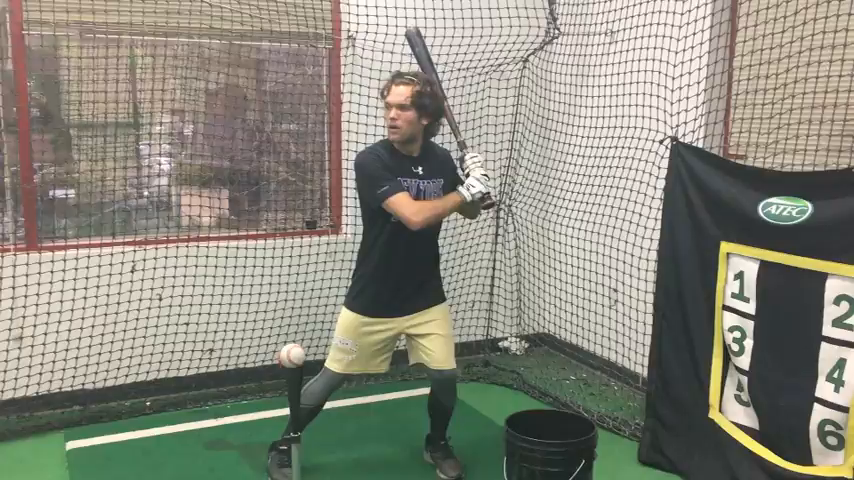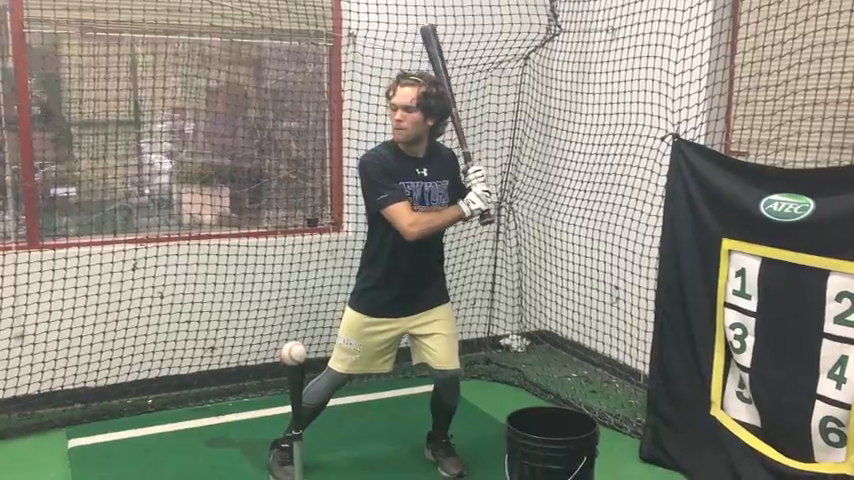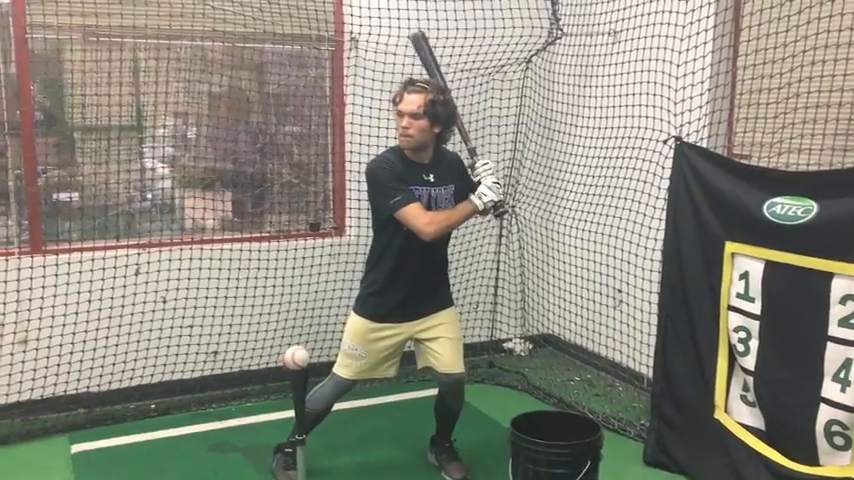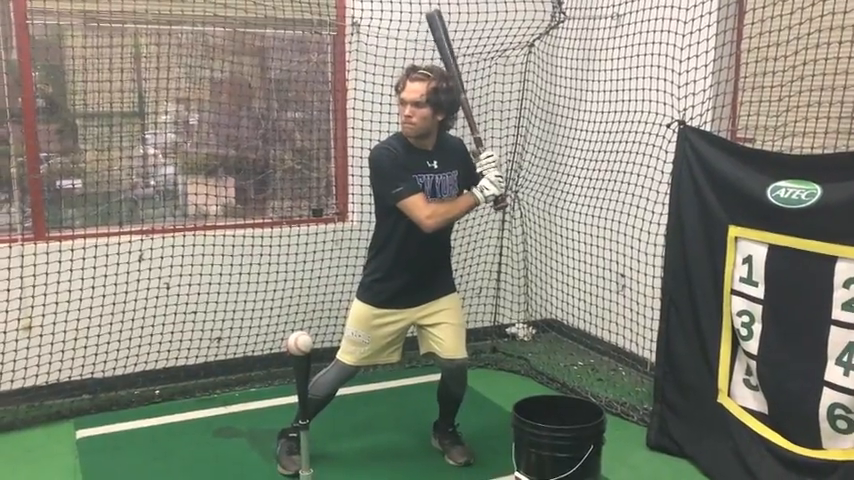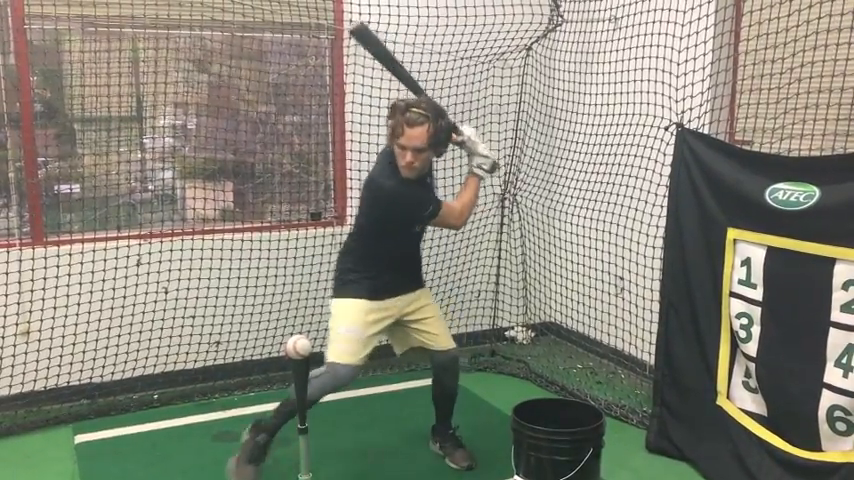
dt=0.5s
person 1, frame 1
left shoulder: (440, 159)
right shoulder: (371, 161)
left elbow: (470, 212)
right elbow: (414, 216)
left wrist: (476, 184)
right wrist: (465, 190)
left hip: (426, 296)
right hip: (372, 299)
left knee: (445, 375)
right knee: (332, 376)
left ankle: (437, 444)
right ankle: (283, 447)
person 1, frame 2
left shoulder: (446, 160)
right shoulder: (376, 162)
left elbow: (456, 214)
right elbow: (410, 226)
left wrist: (476, 194)
right wrist: (465, 206)
left hip: (430, 296)
right hip: (377, 299)
left knee: (449, 375)
right knee: (335, 376)
left ankle: (439, 441)
right ankle: (284, 444)
person 1, frame 3
left shoulder: (451, 164)
right shoulder: (383, 169)
left elbow: (472, 209)
right elbow: (427, 226)
left wrist: (486, 187)
right wrist: (477, 200)
left hip: (434, 301)
right hip: (381, 305)
left knee: (453, 379)
right knee: (340, 382)
left ankle: (442, 445)
person 1, frame 4
left shoulder: (455, 150)
right shoulder: (386, 156)
left elbow: (478, 193)
right elbow: (428, 218)
left wrist: (488, 177)
right wrist: (479, 194)
left hip: (437, 287)
right hip: (384, 291)
left knee: (455, 364)
right knee: (344, 367)
left ankle: (445, 430)
right ankle: (292, 434)
person 1, frame 5
left shoulder: (420, 158)
right shoulder: (387, 187)
right elbow: (456, 218)
left wrist: (463, 138)
right wrist: (478, 170)
left hip: (407, 286)
right hip: (360, 289)
left knee: (446, 357)
right knee: (340, 371)
left ankle: (443, 433)
right ankle: (260, 438)
